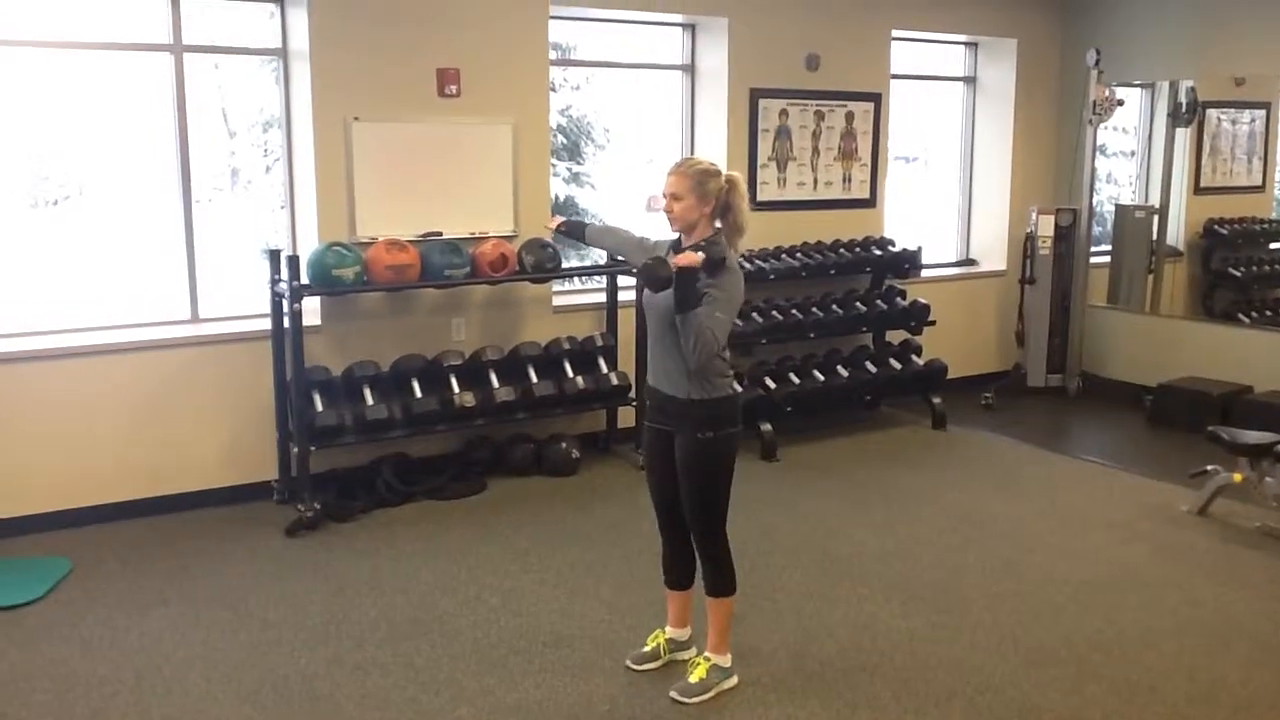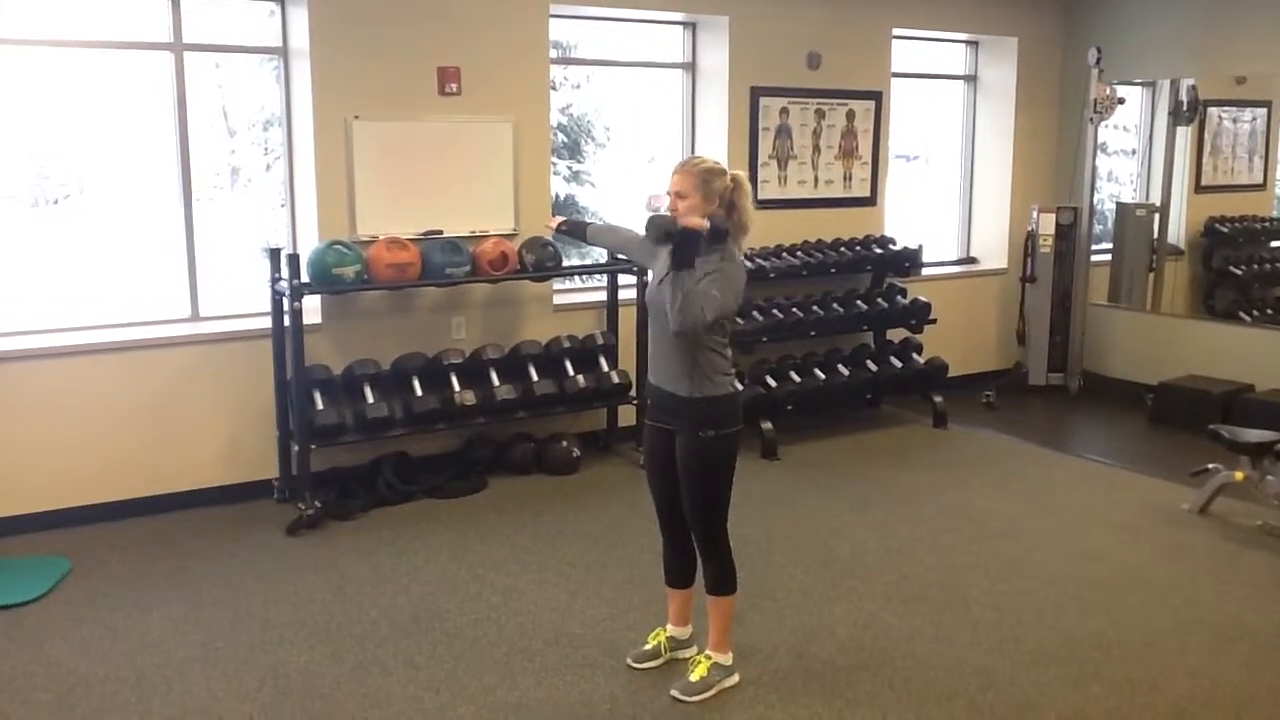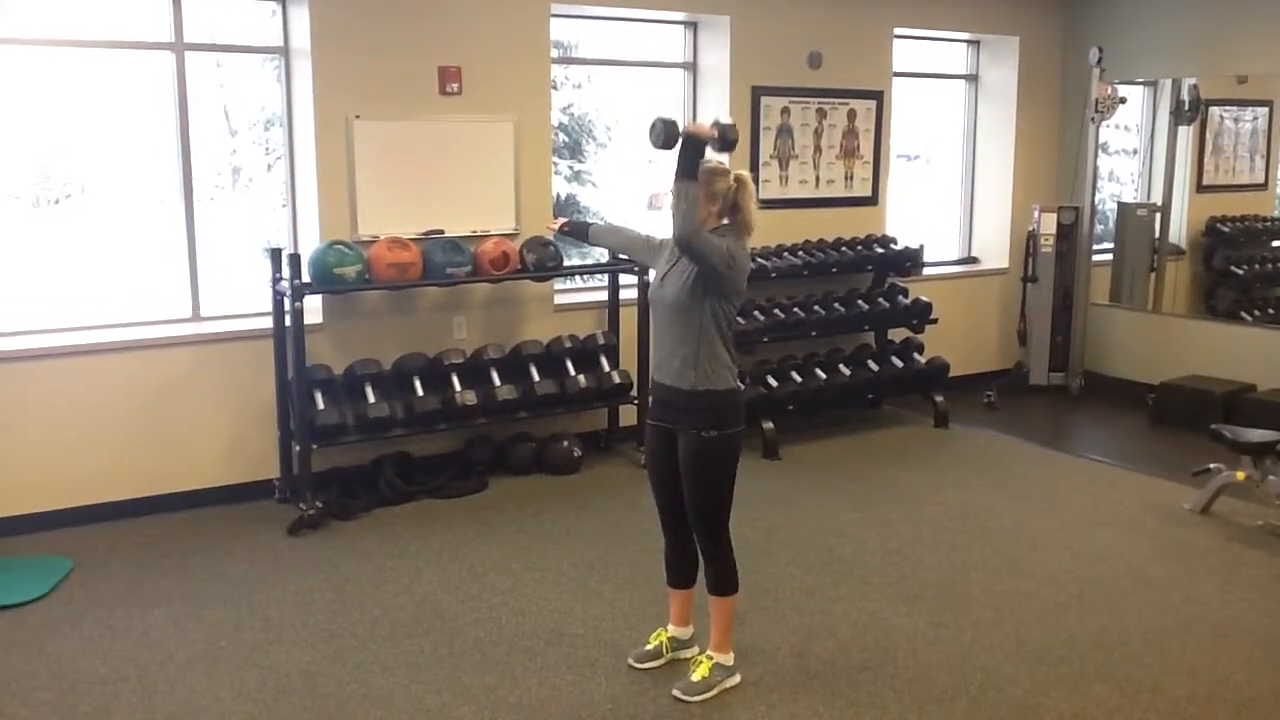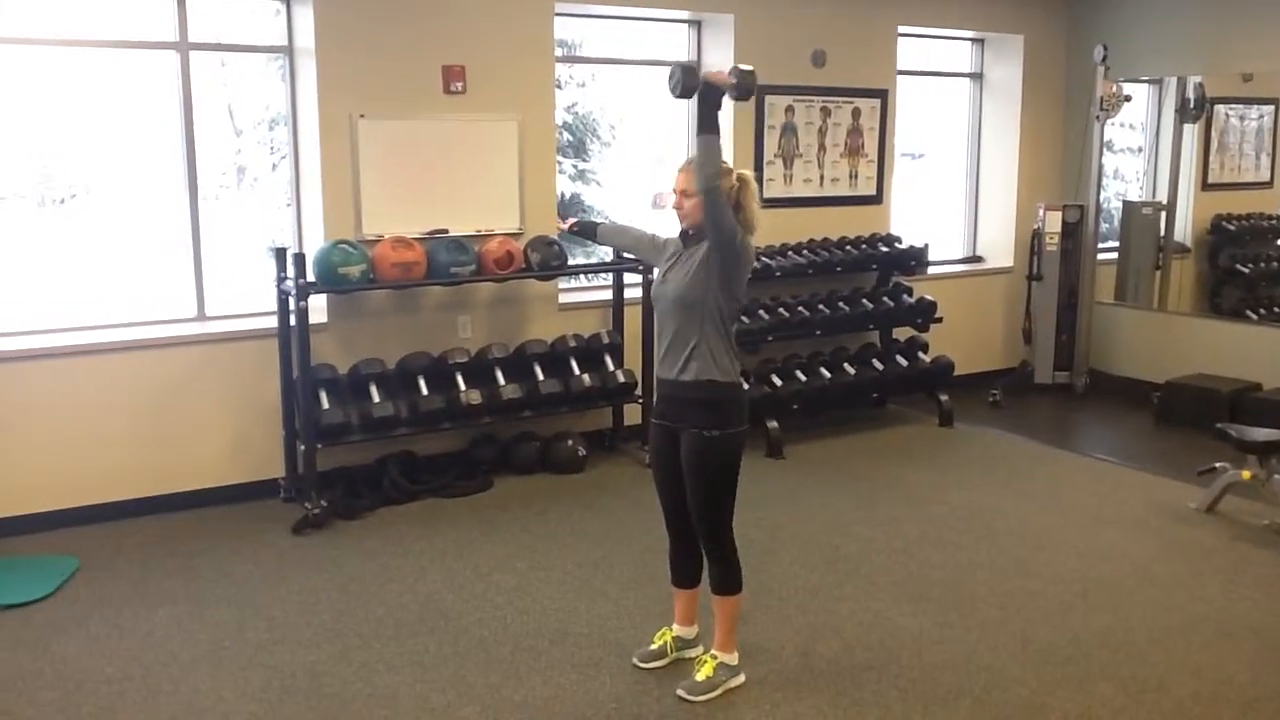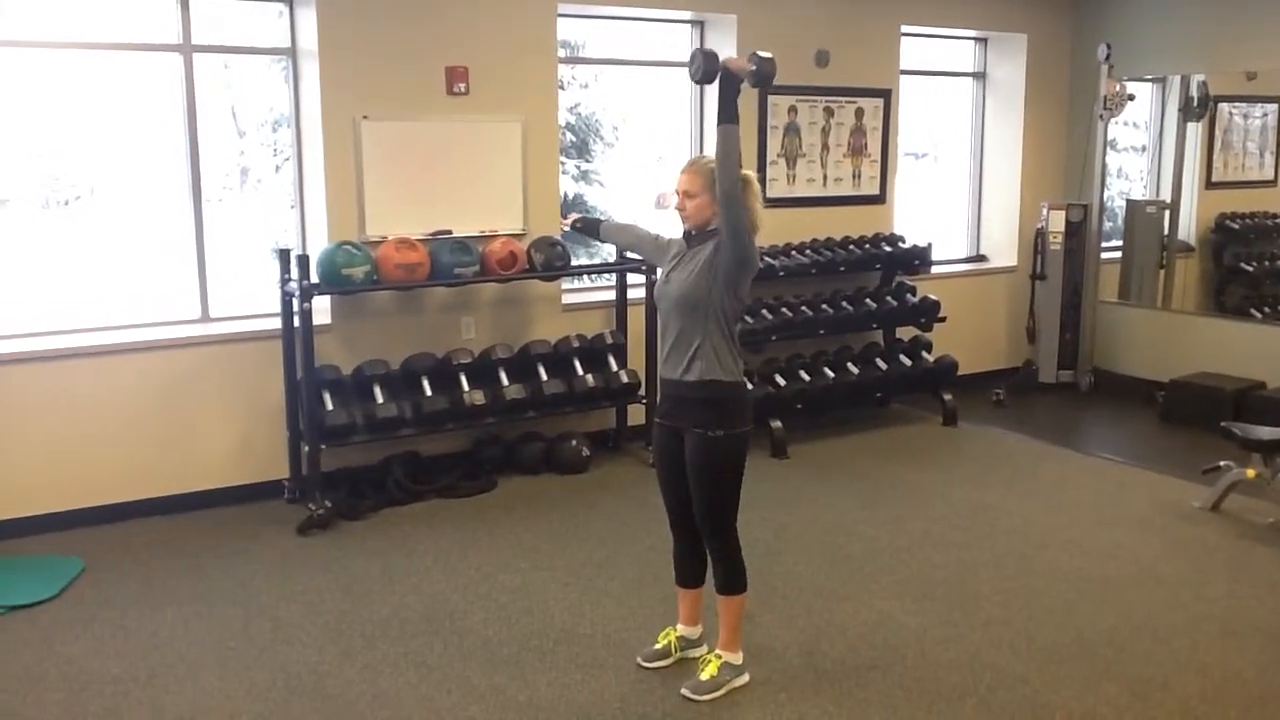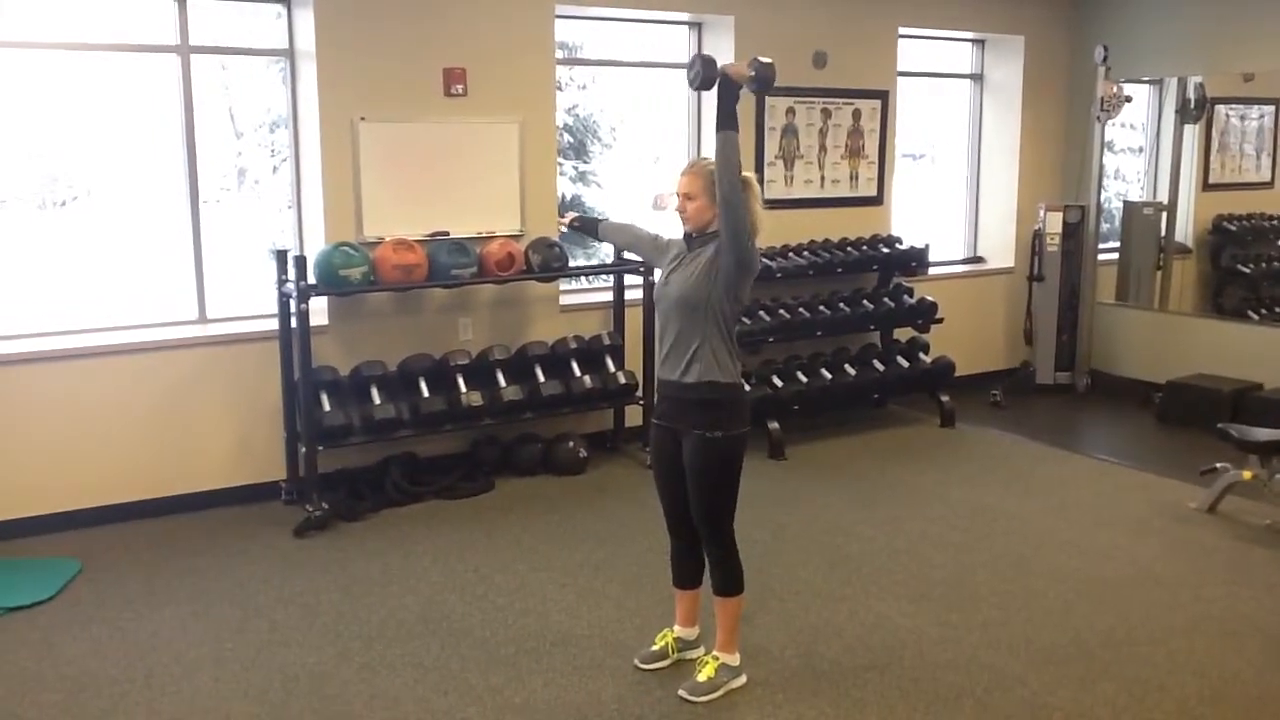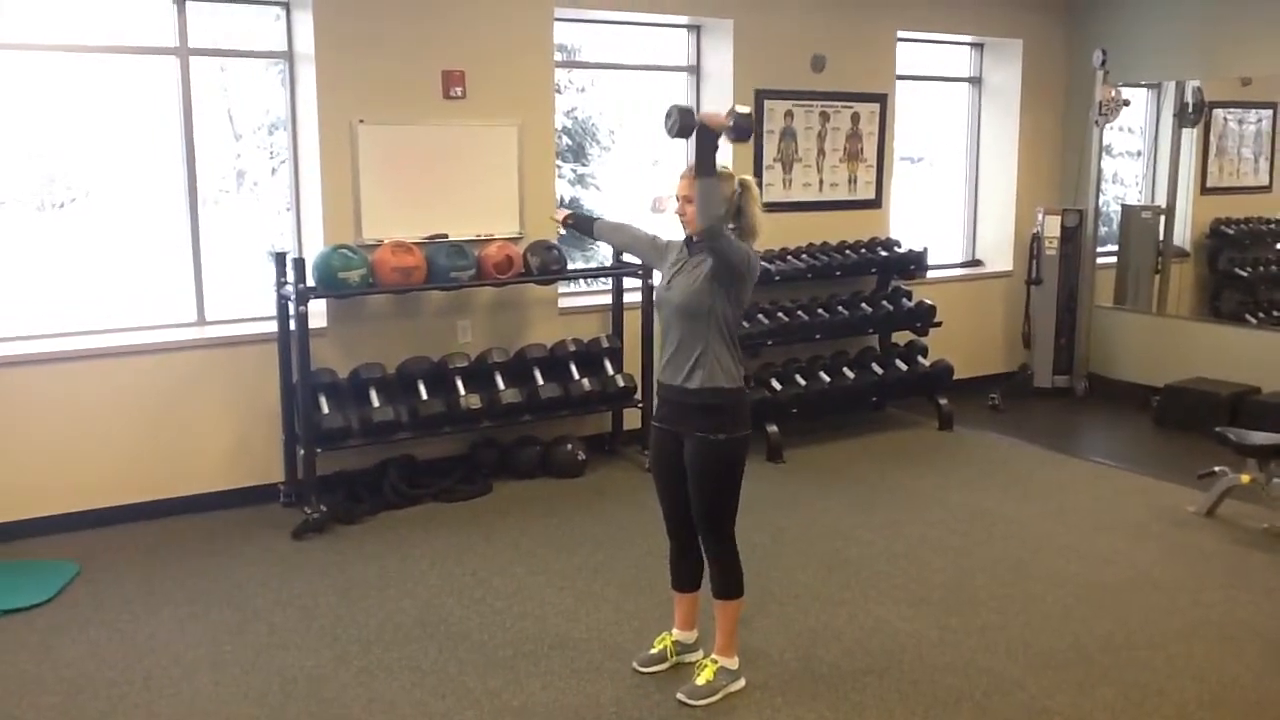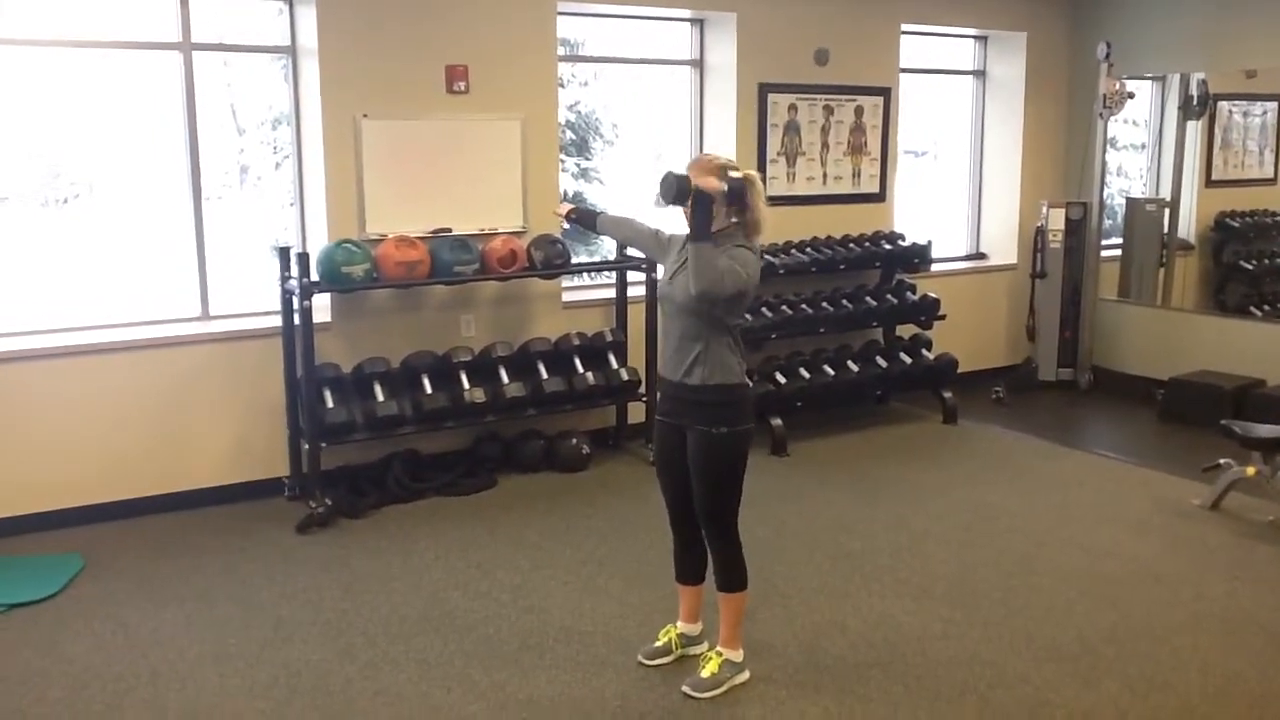
dt=0.4s
person 1, frame 1
left shoulder: (721, 271)
right shoulder: (666, 252)
left elbow: (701, 351)
right elbow: (620, 240)
left wrist: (687, 284)
right wrist: (569, 227)
left hip: (706, 417)
right hip: (662, 409)
left knee: (707, 535)
right knee: (672, 529)
left ankle: (719, 660)
right ankle: (677, 635)
person 1, frame 2
left shoulder: (724, 265)
right shoulder: (668, 251)
left elbow: (684, 319)
right elbow: (622, 239)
left wrist: (687, 244)
right wrist: (569, 227)
left hip: (707, 415)
right hip: (662, 406)
left knee: (708, 534)
right knee: (672, 529)
left ankle: (721, 658)
right ankle: (677, 633)
person 1, frame 3
left shoulder: (726, 256)
right shoulder: (671, 251)
left elbow: (687, 230)
right elbow: (624, 238)
left wrist: (691, 155)
right wrist: (572, 228)
left hip: (710, 412)
right hip: (665, 404)
left knee: (710, 533)
right knee: (674, 528)
left ankle: (722, 658)
right ankle: (678, 633)
person 1, frame 4
left shoulder: (729, 252)
right shoulder: (674, 247)
left elbow: (713, 187)
right elbow: (628, 237)
left wrist: (709, 108)
right wrist: (579, 228)
left hip: (714, 410)
right hip: (669, 404)
left knee: (714, 533)
right knee: (678, 528)
left ankle: (726, 659)
right ankle: (683, 632)
person 1, frame 5
left shoulder: (733, 253)
right shoulder: (678, 250)
left elbow: (730, 179)
right elbow: (632, 236)
left wrist: (728, 96)
right wrist: (583, 224)
left hip: (717, 409)
right hip: (672, 404)
left knee: (718, 533)
right knee: (683, 528)
left ankle: (731, 657)
right ankle: (687, 633)
person 1, frame 6
left shoulder: (734, 255)
right shoulder: (677, 250)
left elbow: (731, 190)
right elbow: (629, 235)
left wrist: (728, 101)
right wrist: (581, 223)
left hip: (714, 411)
right hip: (670, 407)
left knee: (714, 535)
right knee: (680, 530)
left ankle: (728, 660)
right ankle: (684, 635)
person 1, frame 7
left shoulder: (737, 258)
right shoulder: (676, 253)
left elbow: (713, 227)
right elbow: (627, 236)
left wrist: (709, 146)
right wrist: (576, 220)
left hip: (717, 415)
right hip: (671, 409)
left knee: (715, 537)
right knee: (679, 533)
left ankle: (727, 662)
right ankle: (683, 635)
person 1, frame 8
left shoulder: (741, 257)
right shoulder: (678, 245)
left elbow: (706, 287)
right elbow: (631, 230)
left wrist: (703, 219)
right wrist: (579, 215)
left hip: (719, 408)
right hip: (673, 402)
left knee: (719, 530)
right knee: (683, 526)
left ankle: (731, 654)
right ankle: (688, 630)
